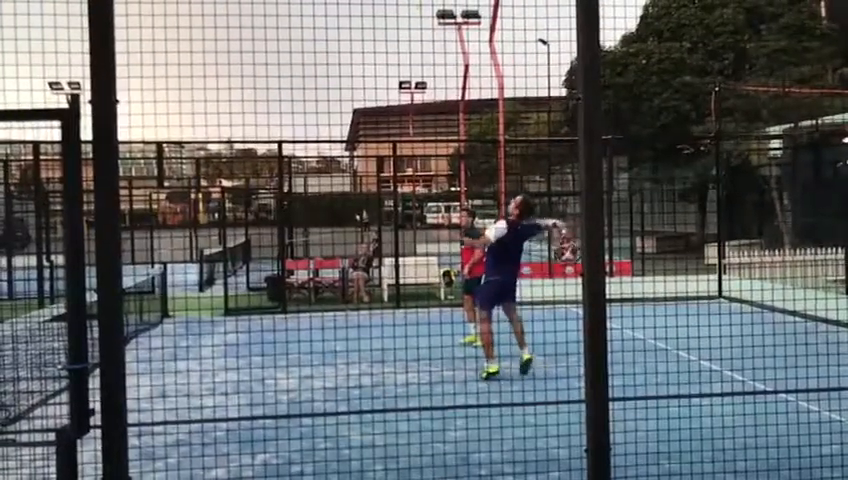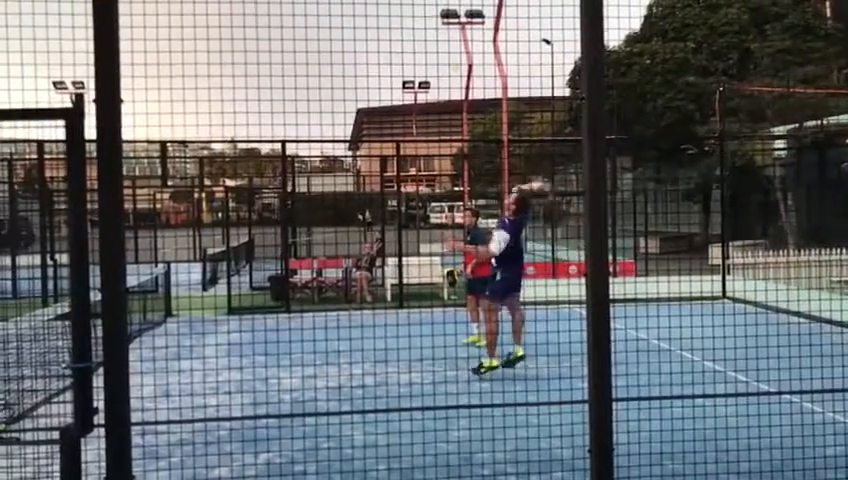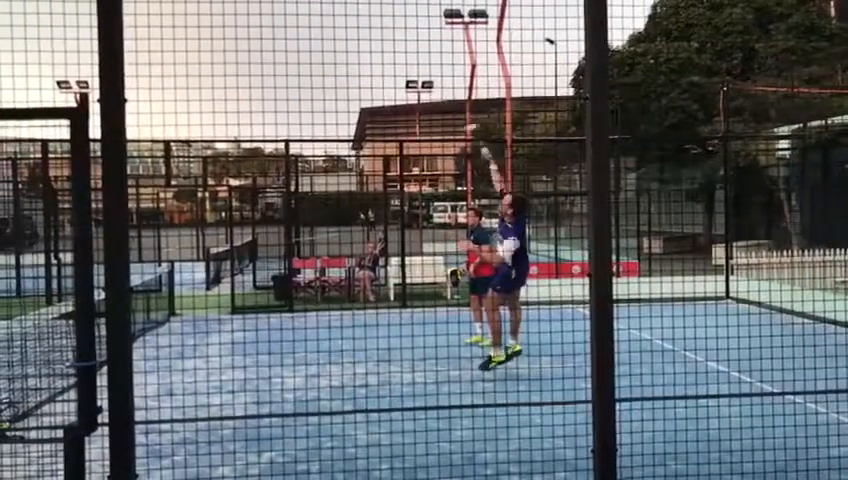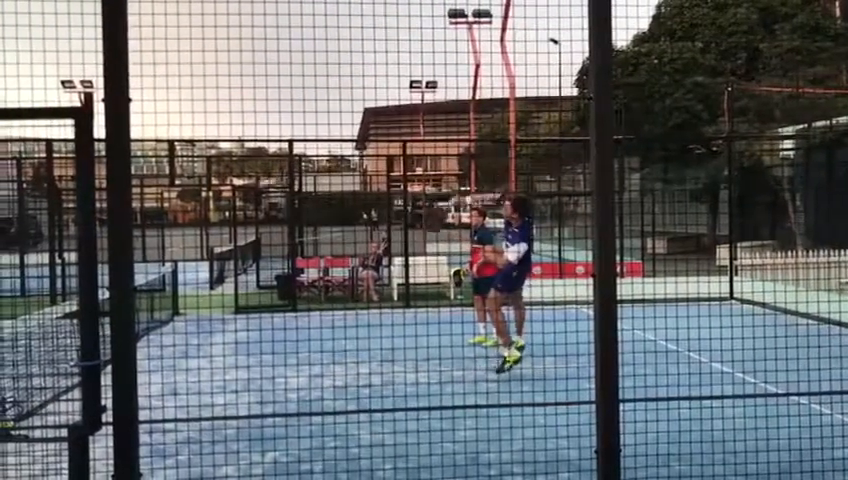
dt=0.5s
person 1, frame 1
left shoulder: (504, 226)
right shoulder: (527, 228)
left elbow: (481, 243)
right elbow: (550, 223)
left hip: (493, 278)
right hip: (511, 277)
left knee: (484, 320)
right knee: (512, 314)
left ankle: (491, 365)
right ankle: (525, 353)
person 1, frame 2
left shoulder: (506, 231)
right shoulder: (519, 215)
left elbow: (488, 254)
right elbow: (522, 190)
left wrist: (463, 247)
left hip: (504, 273)
right hip: (514, 269)
left knee: (490, 312)
right knee: (515, 307)
left ankle: (490, 360)
right ankle: (518, 350)
person 1, frame 3
left shoulder: (513, 235)
right shoulder: (508, 218)
left elbow: (497, 260)
right elbow: (499, 183)
right wrist: (491, 161)
left hip: (512, 271)
right hip: (512, 269)
left knee: (492, 305)
right knee: (513, 304)
left ankle: (497, 353)
right ankle: (514, 344)
person 1, frame 4
left shoulder: (522, 238)
right shoulder: (513, 220)
left elbow: (504, 262)
left wrist: (487, 255)
left hip: (513, 270)
right hip: (516, 268)
left knee: (493, 305)
right knee: (516, 302)
left ankle: (510, 351)
right ankle: (518, 339)
person 2, frame 1
left shoulder: (475, 233)
right shoulder: (464, 233)
left elbow: (479, 253)
left wrist: (468, 266)
right wrist: (463, 267)
left hip: (477, 274)
right hip: (468, 274)
right knee: (467, 302)
right ankle: (473, 334)
person 2, frame 2
left shoulder: (479, 233)
right shoulder: (468, 233)
left wrist: (471, 265)
right wrist: (466, 265)
left hip: (482, 273)
right hip: (471, 273)
left knee: (484, 303)
right knee: (471, 302)
right ankle: (476, 334)
person 2, frame 3
left shoulder: (483, 233)
right shoulder: (471, 232)
left wrist: (474, 265)
right wrist: (468, 264)
left hip: (484, 273)
right hip: (474, 273)
right knee: (474, 301)
right ankle: (478, 334)
person 2, frame 4
left shoulder: (486, 233)
right shoulder: (474, 232)
left wrist: (477, 265)
right wrist: (471, 264)
left hip: (487, 273)
right hip: (477, 273)
right knee: (477, 301)
left ankle: (495, 336)
right ankle: (482, 334)
